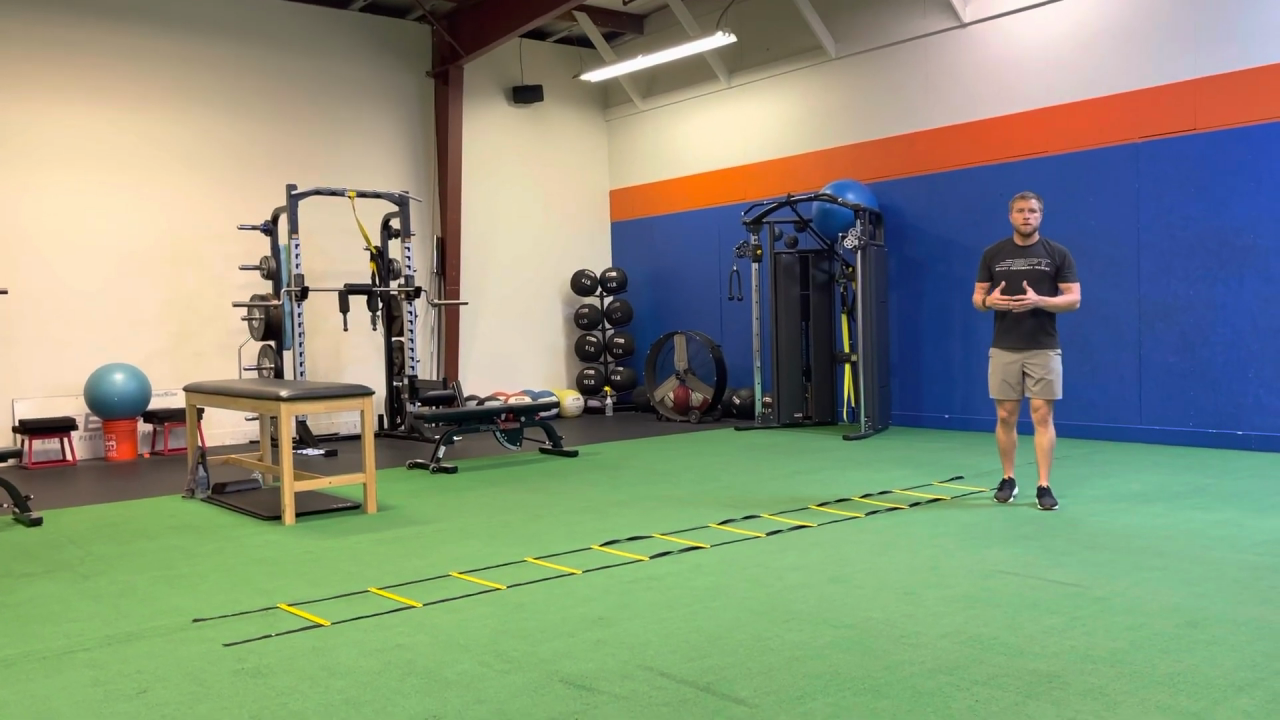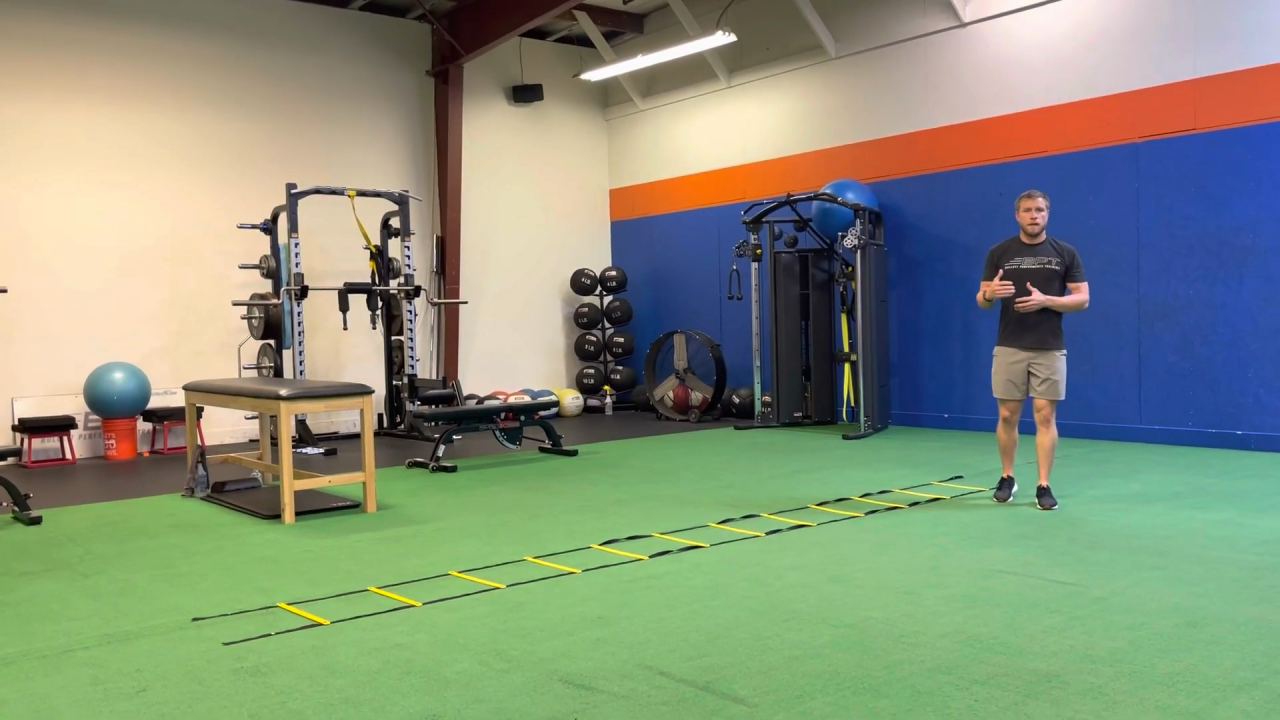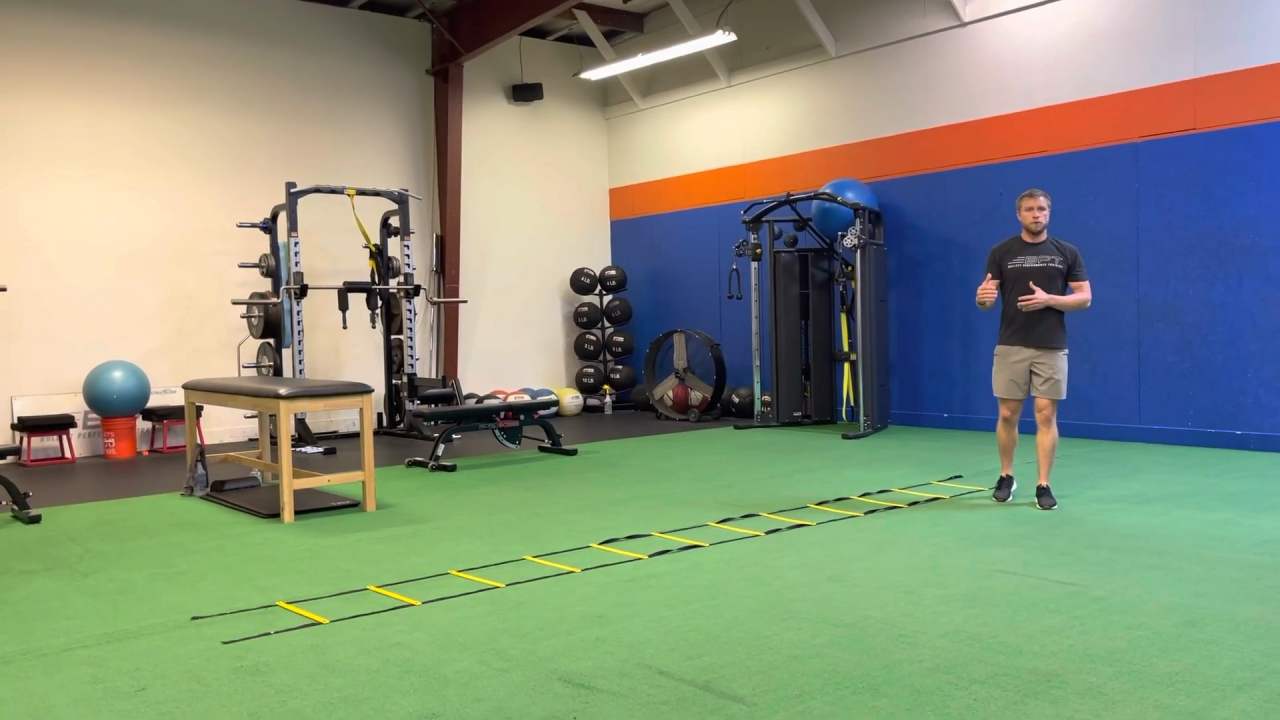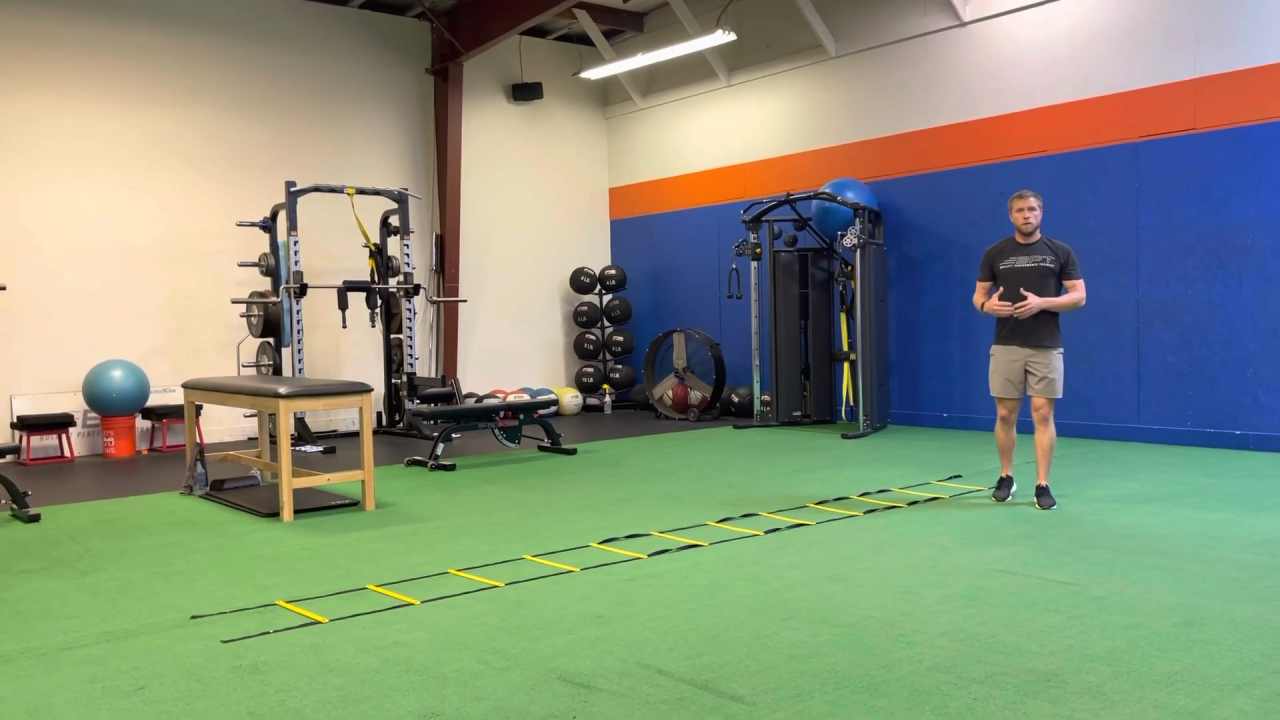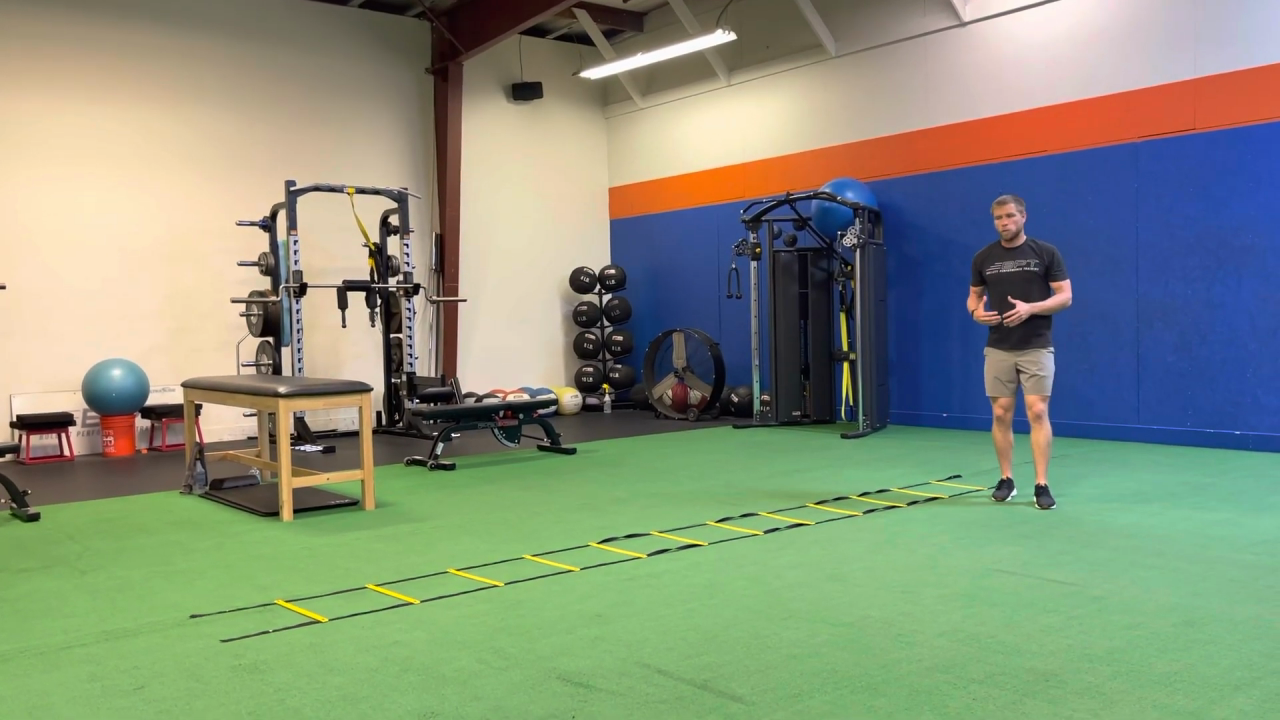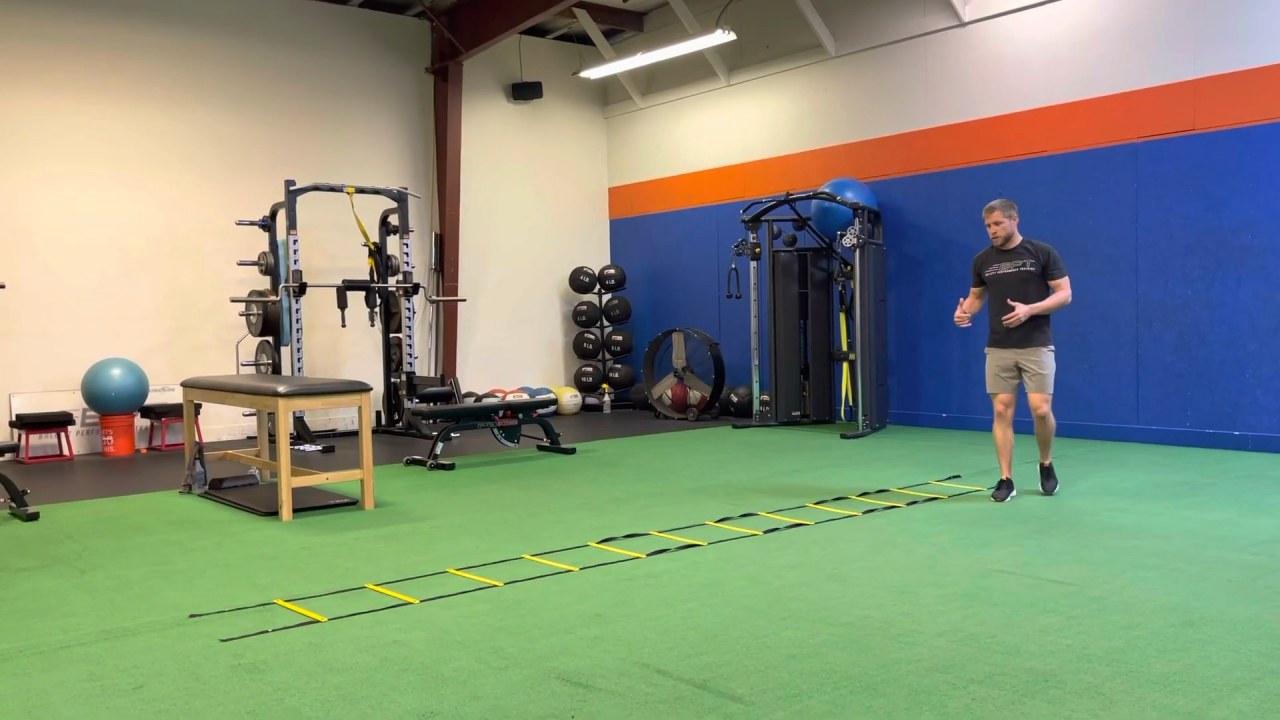
dt=0.3s
person 1, frame 1
left shoulder: (1058, 254)
right shoulder: (993, 254)
left elbow: (1074, 299)
right elbow: (978, 296)
left wrist: (1038, 301)
right wrist: (989, 301)
left hip: (1044, 349)
right hip: (1004, 349)
left knee: (1043, 416)
right knee: (1005, 416)
left ankle: (1044, 485)
right ankle: (1008, 479)
person 1, frame 2
left shoulder: (1066, 253)
right shoulder: (999, 252)
left elbow: (1082, 299)
right elbow: (984, 298)
left wrist: (1045, 300)
right wrist: (987, 294)
left hip: (1050, 349)
right hip: (1008, 348)
left knee: (1045, 415)
right knee: (1007, 415)
left ankle: (1043, 485)
right ankle: (1007, 478)
person 1, frame 3
left shoulder: (1067, 252)
right shoulder: (1001, 252)
left elbow: (1084, 298)
right elbow: (987, 298)
left wrist: (1049, 299)
right wrist: (983, 297)
left hip: (1052, 348)
right hip: (1010, 347)
left knee: (1046, 415)
right knee: (1008, 415)
left ankle: (1043, 485)
right ankle: (1006, 477)
person 1, frame 4
left shoulder: (1060, 251)
right shoulder: (994, 253)
left elbow: (1079, 296)
right elbow: (979, 294)
left wrist: (1042, 303)
right wrist: (987, 306)
left hip: (1046, 348)
right hip: (1005, 347)
left knee: (1043, 414)
right knee: (1005, 414)
left ankle: (1042, 485)
right ankle: (1006, 477)
person 1, frame 5
left shoulder: (1046, 253)
right shoulder: (983, 257)
left elbow: (1065, 296)
right elbow: (974, 296)
left wrist: (1030, 308)
right wrist: (976, 312)
left hip: (1037, 348)
right hip: (998, 349)
left knee: (1038, 413)
right knee: (1001, 414)
left ankle: (1041, 484)
right ankle: (1006, 479)
person 1, frame 6
left shoulder: (1044, 253)
right shoulder: (982, 260)
left elbow: (1064, 294)
right elbow: (976, 296)
left wrist: (1030, 310)
right wrist: (963, 312)
left hip: (1037, 346)
right hip: (999, 348)
left knee: (1041, 409)
right knee: (1002, 411)
left ankle: (1046, 464)
right ankle: (1006, 479)
